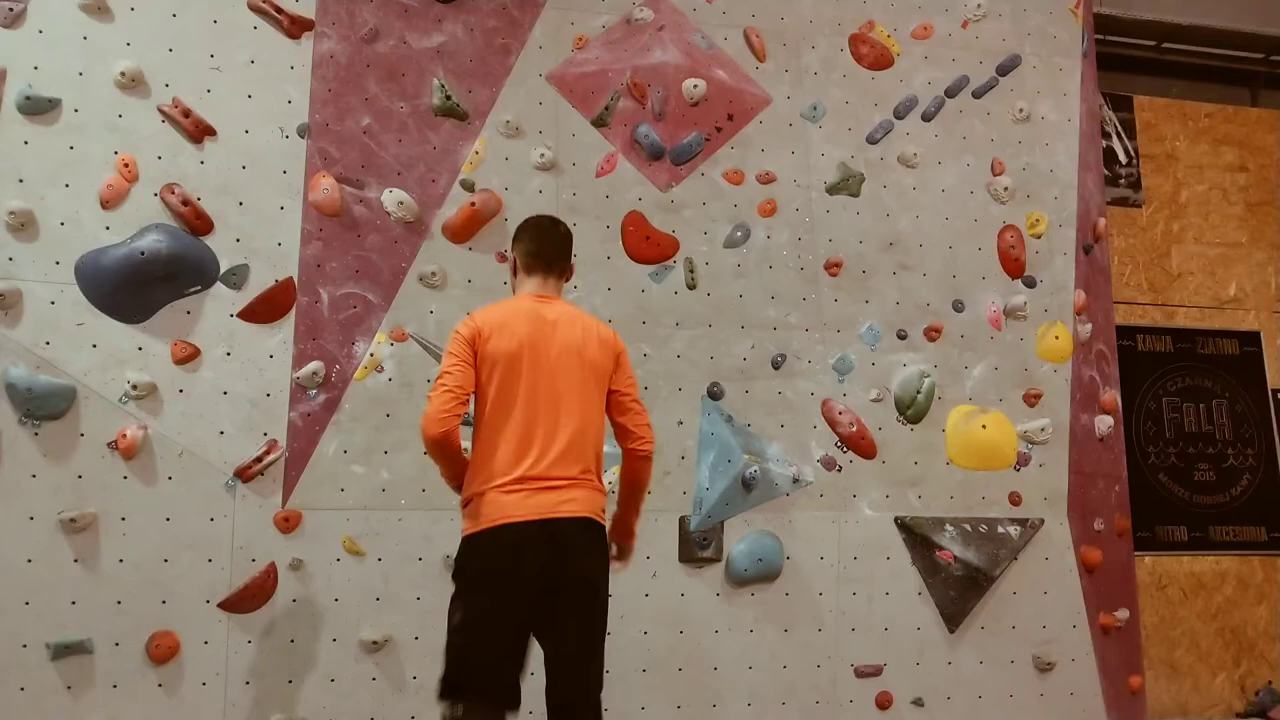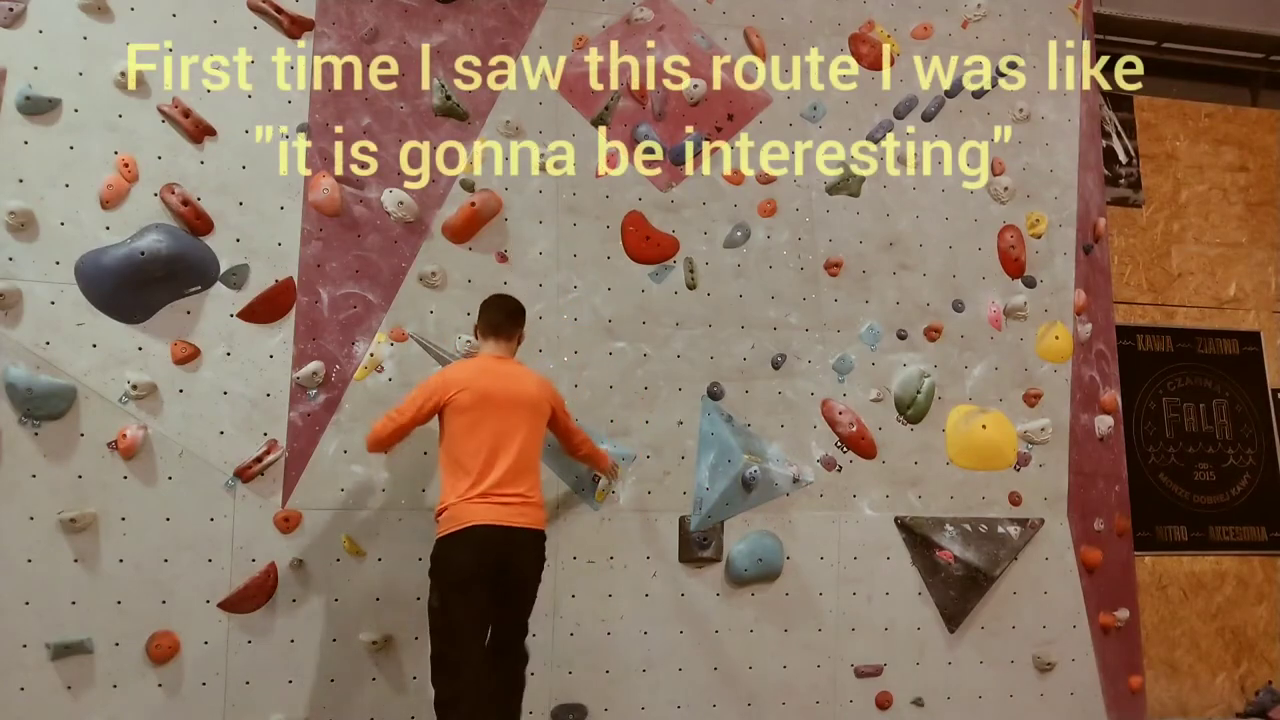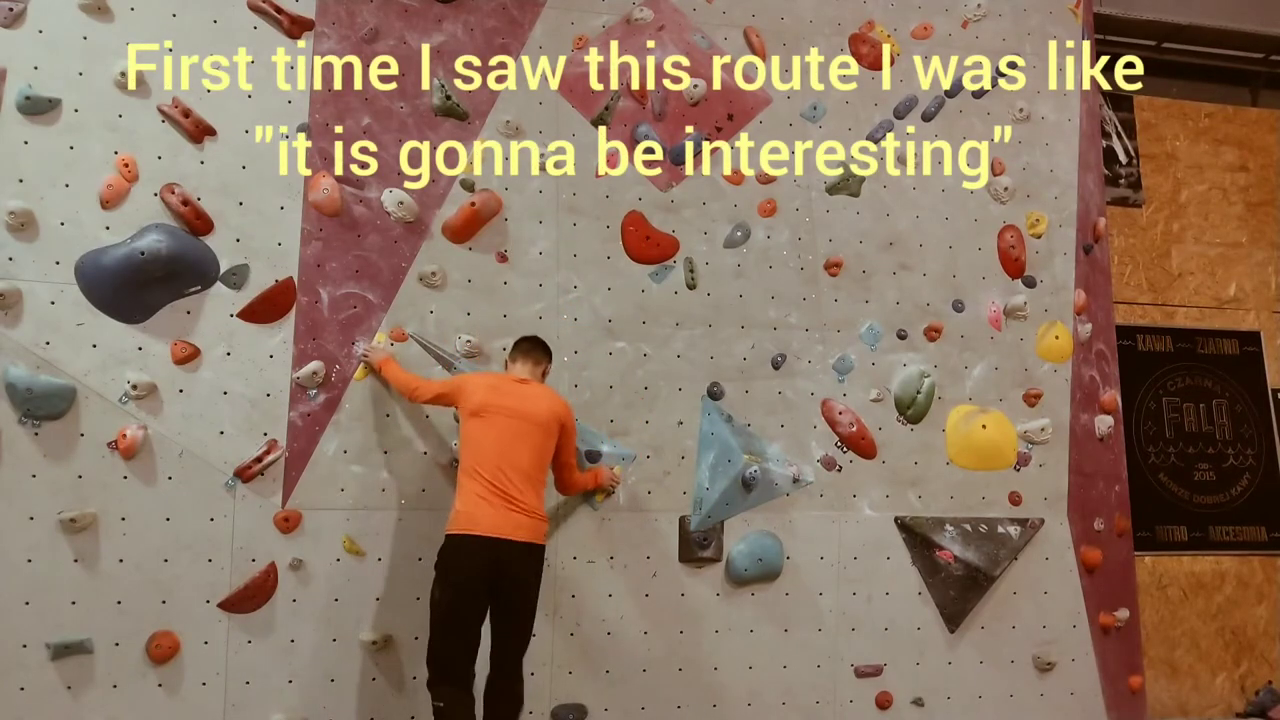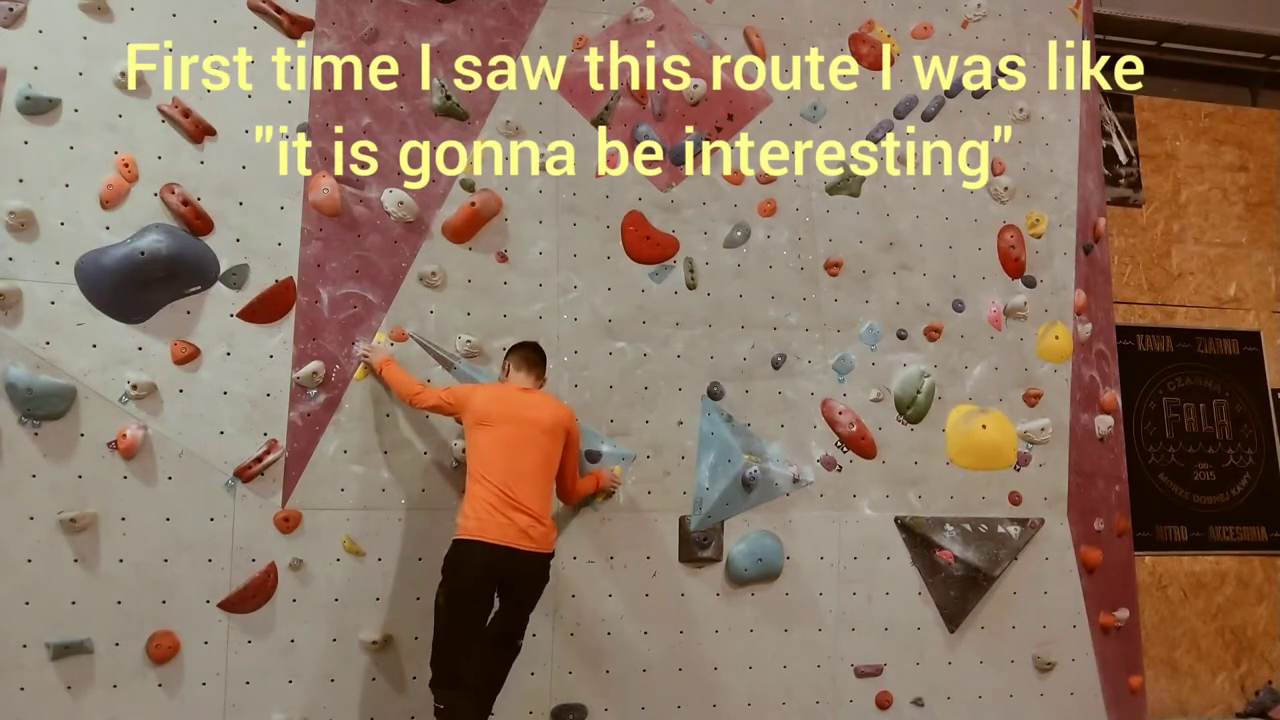
dt=1s
person 1, frame 1
left shoulder: (479, 327)
right shoulder: (602, 337)
left elbow: (437, 427)
right elbow: (640, 445)
left wrist: (462, 480)
right wrist: (624, 525)
left hip: (499, 529)
right hip: (579, 531)
person 1, frame 2
left shoulder: (450, 379)
right shoulder: (541, 388)
left elbow: (377, 440)
right elbow: (576, 443)
left wrist: (408, 414)
right wrist: (602, 461)
left hip: (464, 534)
right hip: (525, 535)
left knee: (458, 672)
right knee: (507, 655)
person 1, frame 3
left shoulder: (472, 387)
right shoulder: (558, 408)
left elbow: (415, 389)
right elbow: (567, 483)
left wrist: (383, 362)
right wrist: (597, 478)
left hip: (468, 539)
right hip: (526, 544)
left knee: (449, 667)
right knee: (508, 664)
person 1, frame 4
left shoulder: (476, 398)
right shoulder: (563, 416)
left elbow: (417, 395)
right elbow: (568, 493)
left wrist: (384, 363)
right wrist: (599, 480)
left hip: (476, 545)
right hip: (534, 554)
left knee: (453, 667)
right knee: (503, 644)
